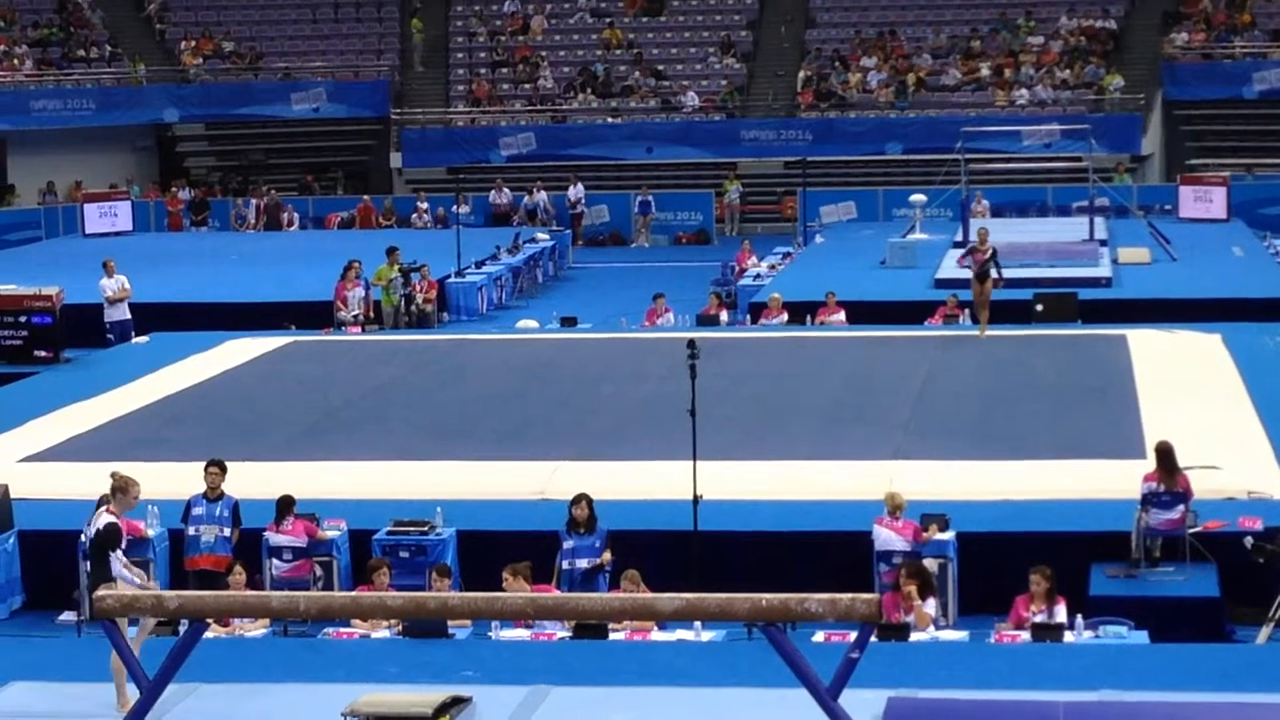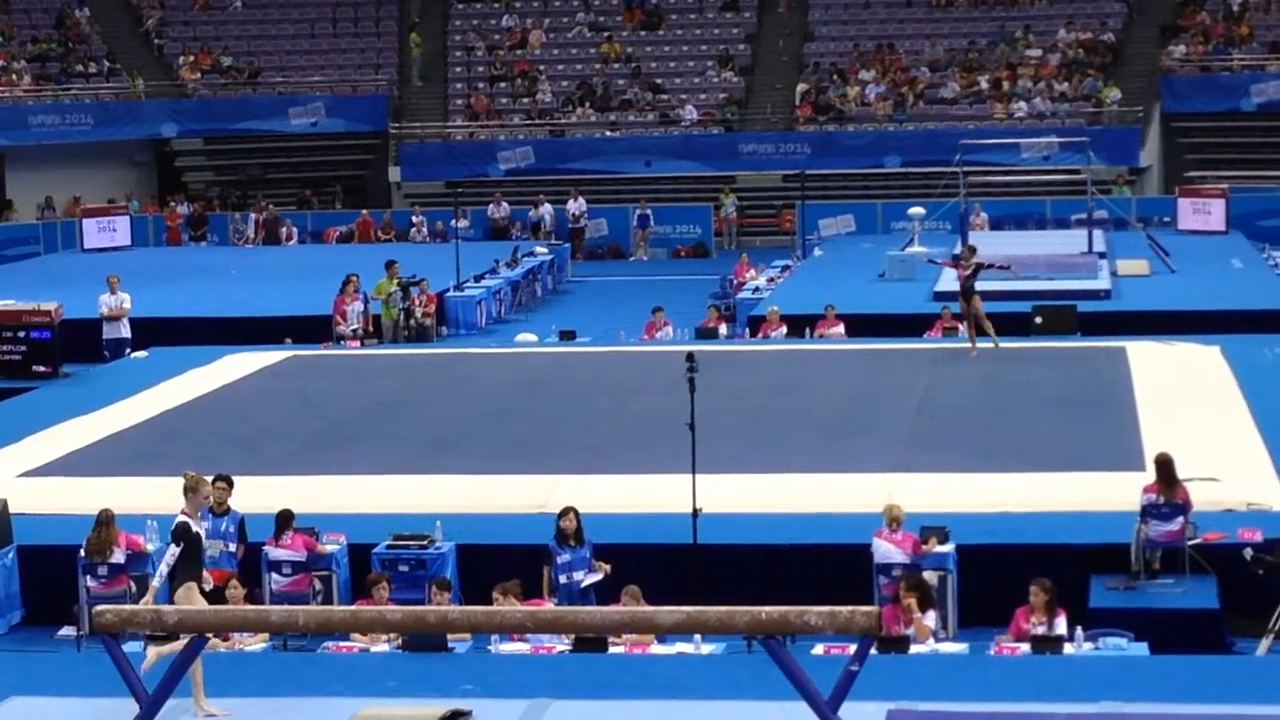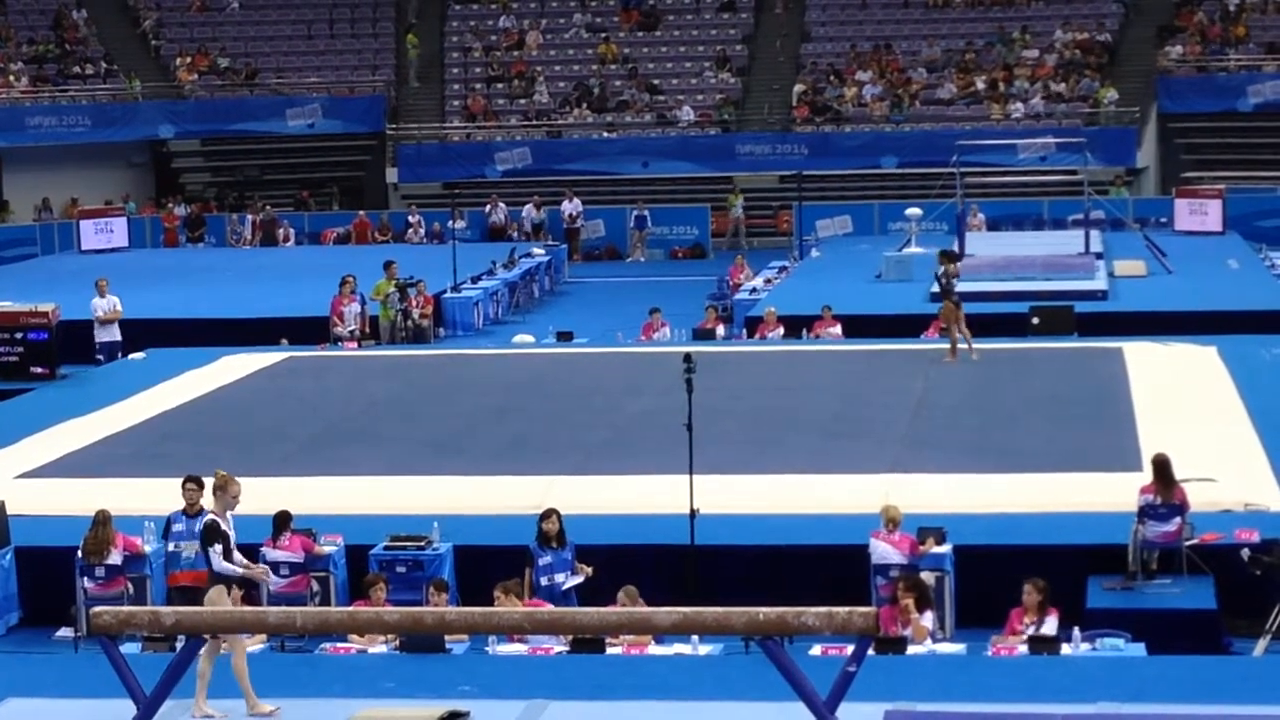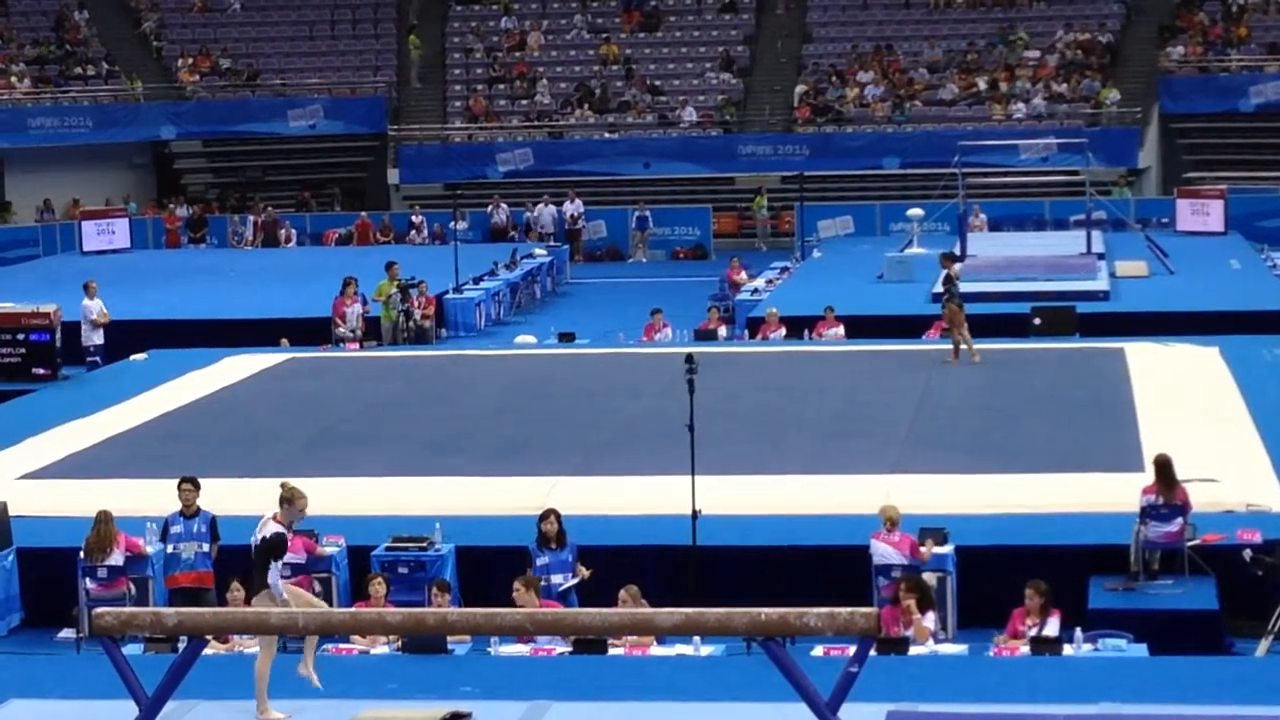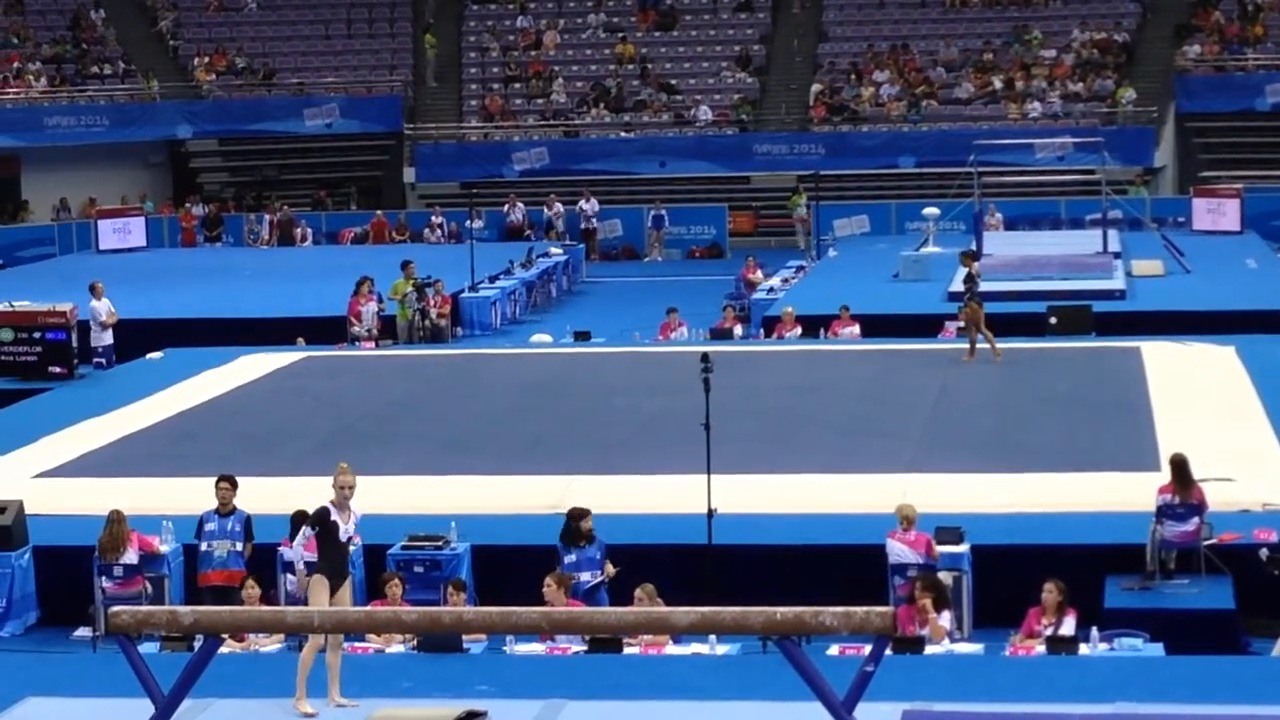
dt=1s
person 1, frame 1
left shoulder: (106, 512)
right shoulder: (112, 527)
right elbow: (117, 570)
left wrist: (130, 566)
right wrist: (141, 584)
left hip: (111, 582)
right hip: (103, 585)
left ankle: (131, 655)
right ankle: (123, 701)
person 1, frame 2
left shoulder: (195, 518)
right shoulder: (183, 526)
right elbow: (168, 560)
left wrist: (202, 573)
right wrist: (151, 593)
left hip: (191, 586)
right hip: (185, 588)
left ankle: (201, 705)
right ankle: (160, 651)
person 1, frame 3
left shoulder: (227, 518)
right shoulder: (211, 524)
right elbow: (217, 564)
left wrist: (251, 566)
right wrist: (248, 574)
left hip: (223, 589)
right hip: (216, 591)
left knee: (212, 647)
right knee: (238, 646)
person 1, frame 4
left shoulder: (269, 519)
right shoulder: (278, 537)
left elbow: (254, 543)
right elbow: (273, 578)
right wrist: (287, 603)
left hip: (271, 585)
right hip: (265, 592)
left knee: (322, 610)
right knee: (268, 651)
left ankle: (307, 664)
person 1, frame 5
left shoulder: (355, 516)
right shoulder: (324, 513)
right elbow: (298, 543)
right wrist: (300, 573)
left hip: (343, 579)
right hip: (322, 578)
left knee: (337, 640)
right knee: (317, 639)
left ankle: (334, 694)
right ankle: (300, 697)
